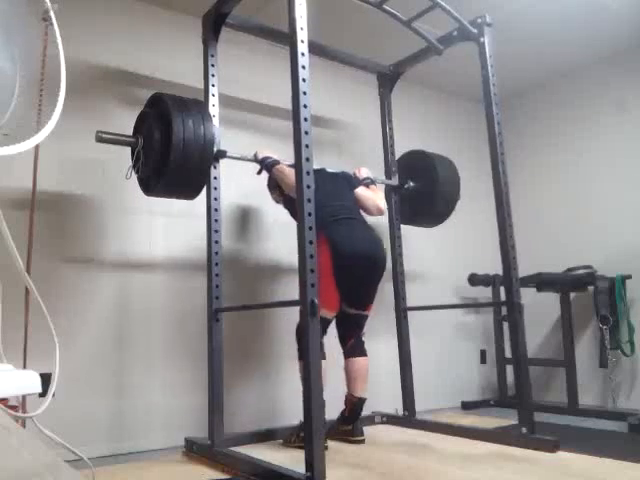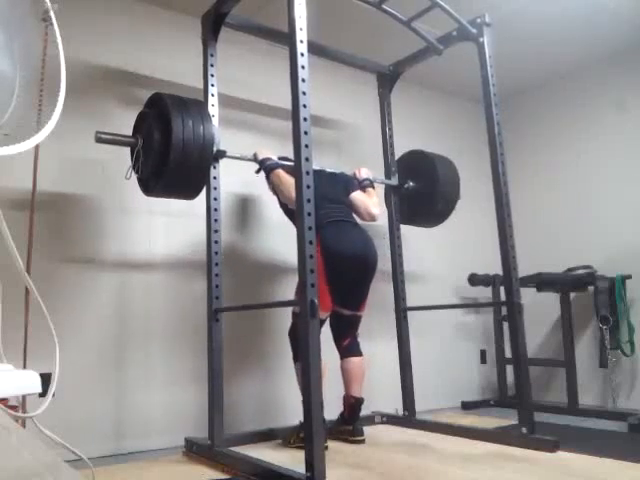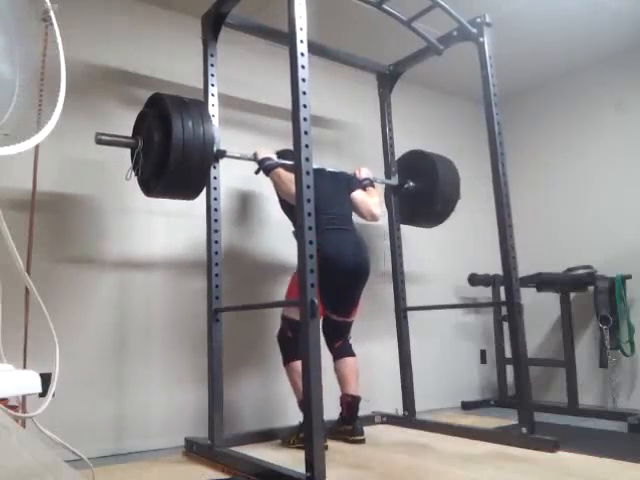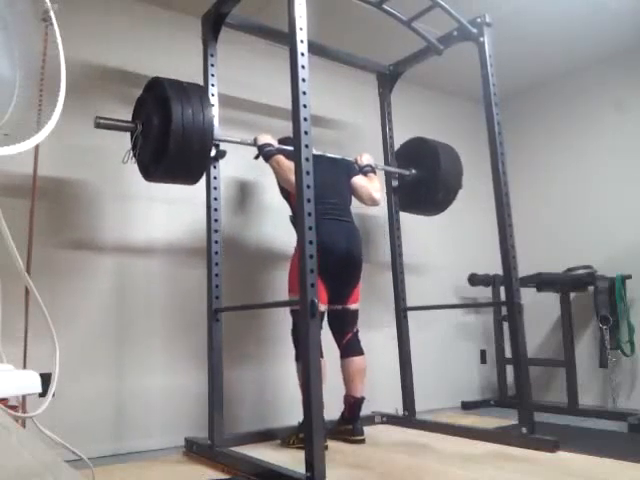
dt=1s
person 1, frame 1
left shoulder: (287, 178)
right shoulder: (342, 178)
left elbow: (297, 185)
right elbow: (379, 207)
left wrist: (268, 163)
right wrist: (367, 180)
left hip: (339, 246)
right hip: (373, 246)
right knee: (352, 337)
right ankle: (351, 422)
person 1, frame 2
left shoulder: (284, 176)
right shoulder: (340, 178)
left elbow: (295, 198)
right elbow: (372, 212)
left wrist: (268, 164)
right wrist: (366, 182)
left hip: (331, 248)
right hip: (365, 248)
left knee: (302, 335)
right knee: (347, 336)
right ankle: (351, 422)
person 1, frame 3
left shoulder: (287, 176)
right shoulder: (341, 178)
left elbow: (294, 192)
right elbow: (374, 212)
left wrist: (267, 163)
right wrist: (366, 181)
left hip: (324, 254)
right hip: (358, 254)
left knee: (291, 338)
right knee: (339, 338)
right ankle: (350, 421)
person 1, frame 4
left shoulder: (289, 158)
right shoulder: (343, 164)
left elbow: (295, 181)
right elbow: (374, 196)
left wrist: (268, 149)
right wrist: (367, 168)
left hip: (319, 242)
right hip: (351, 243)
right knee: (347, 333)
right ankle: (352, 421)
